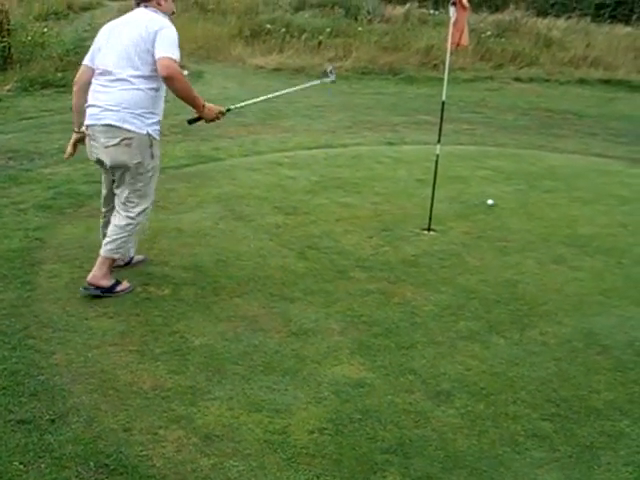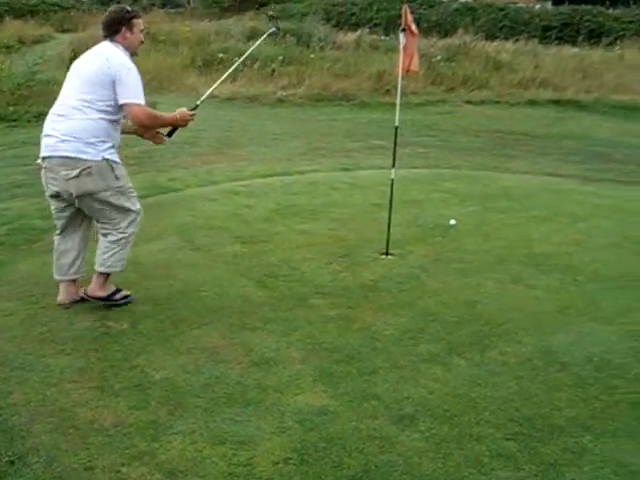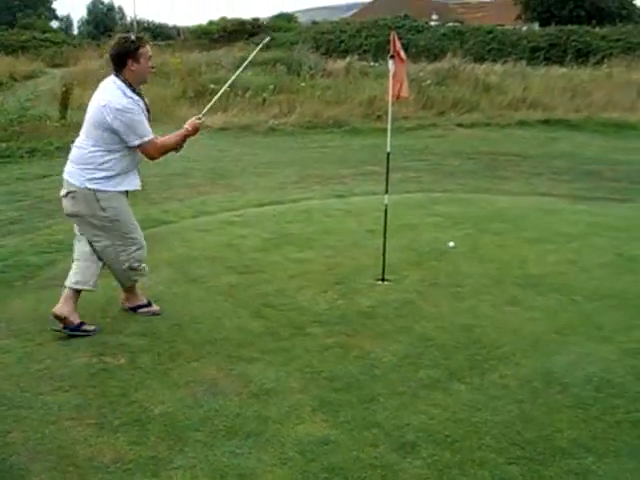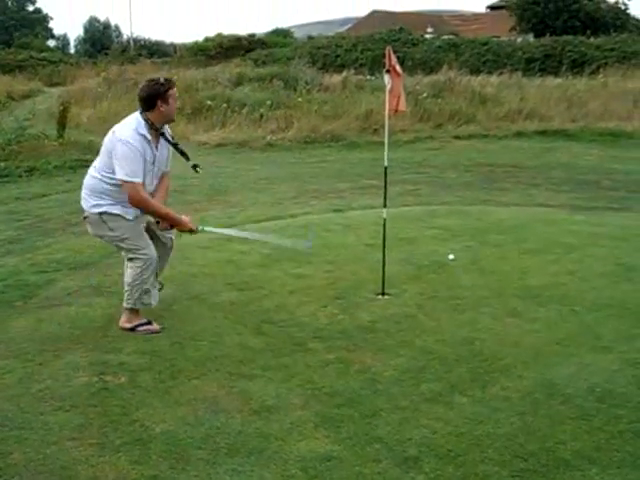
dt=0.2s
person 1, frame 1
left shoulder: (110, 28)
right shoulder: (161, 25)
left elbow: (81, 80)
right elbow: (168, 71)
left wrist: (79, 128)
right wrist: (201, 107)
left hip: (99, 124)
right hip: (132, 129)
left knee: (114, 195)
right knee: (132, 203)
left ankle: (115, 252)
right ankle: (101, 275)
person 1, frame 2
left shoulder: (88, 59)
right shoulder: (121, 64)
right elbow: (137, 115)
left wrist: (141, 131)
right wrist: (174, 119)
left hip: (53, 154)
right hip: (89, 159)
left knee: (70, 225)
right knee: (124, 215)
left ankle: (68, 288)
right ankle: (100, 285)
person 1, frame 3
left shoulder: (115, 88)
right shoulder: (120, 103)
left elbow: (140, 139)
right elbow: (152, 150)
left wrist: (175, 137)
right wrist: (185, 132)
left hip: (83, 183)
right hip: (95, 188)
left knee: (91, 246)
right knee: (128, 243)
left ankle: (67, 306)
right ankle: (132, 296)
person 1, frame 4
left shoulder: (163, 132)
right shoulder: (129, 139)
left elbow: (162, 176)
right elbow: (135, 196)
left wrist: (162, 211)
right wrist: (176, 219)
left hip: (128, 203)
right hip: (105, 207)
left knee: (163, 239)
right knee: (143, 255)
left ankle: (147, 285)
right ankle: (131, 316)
